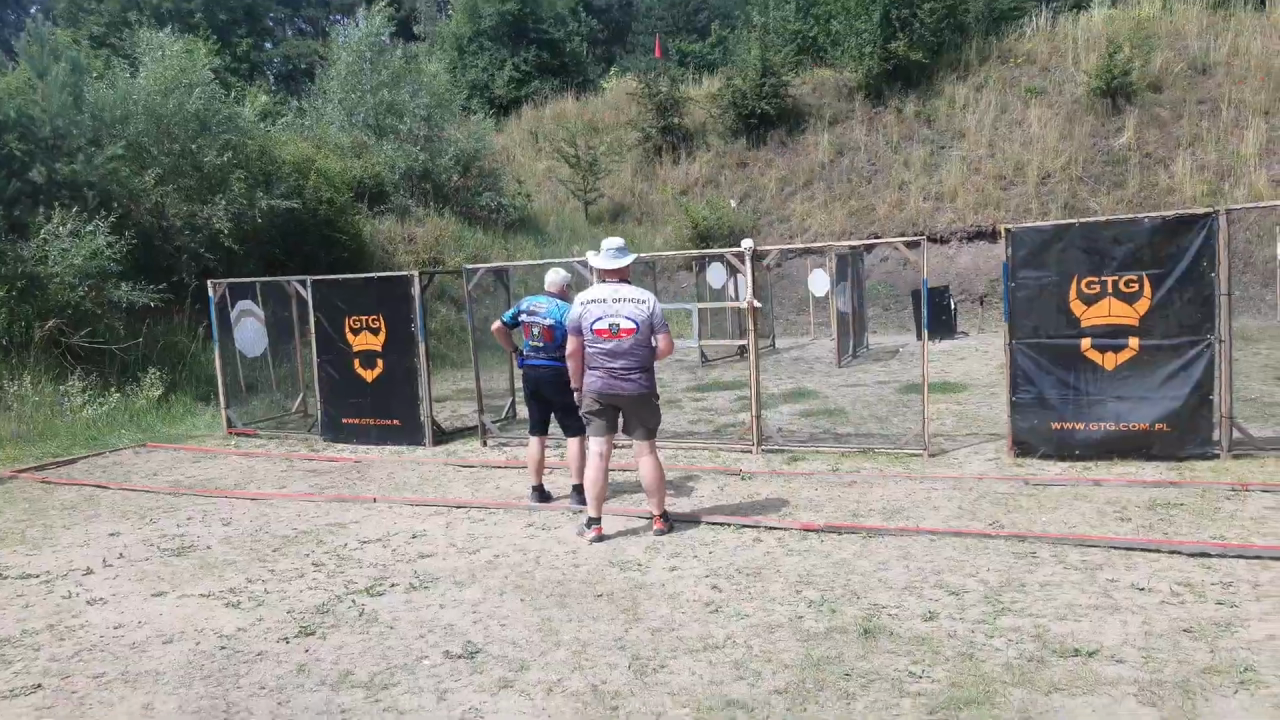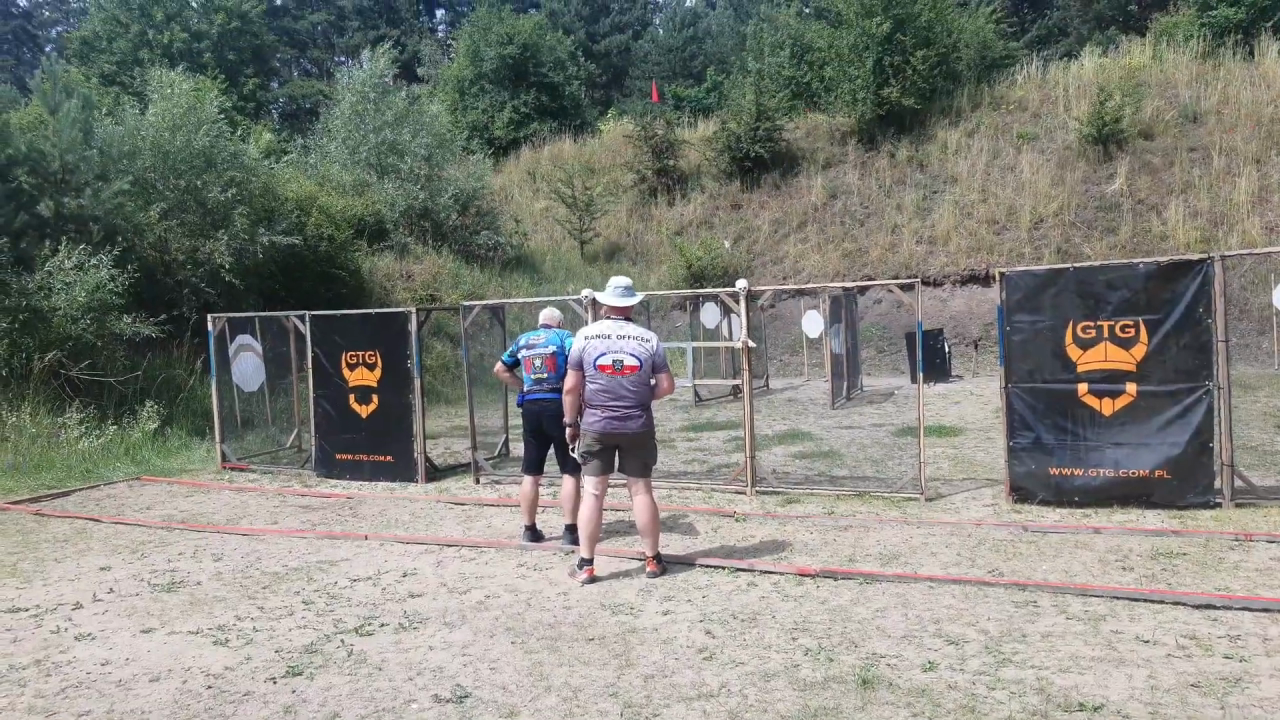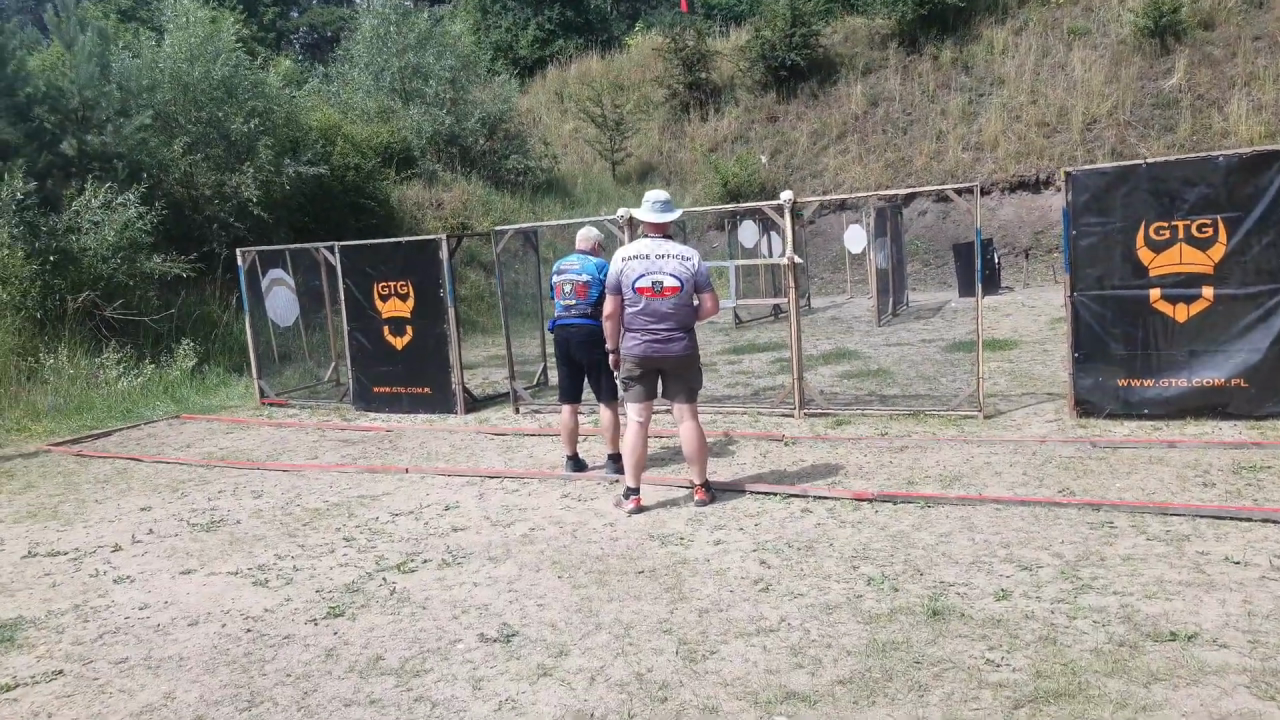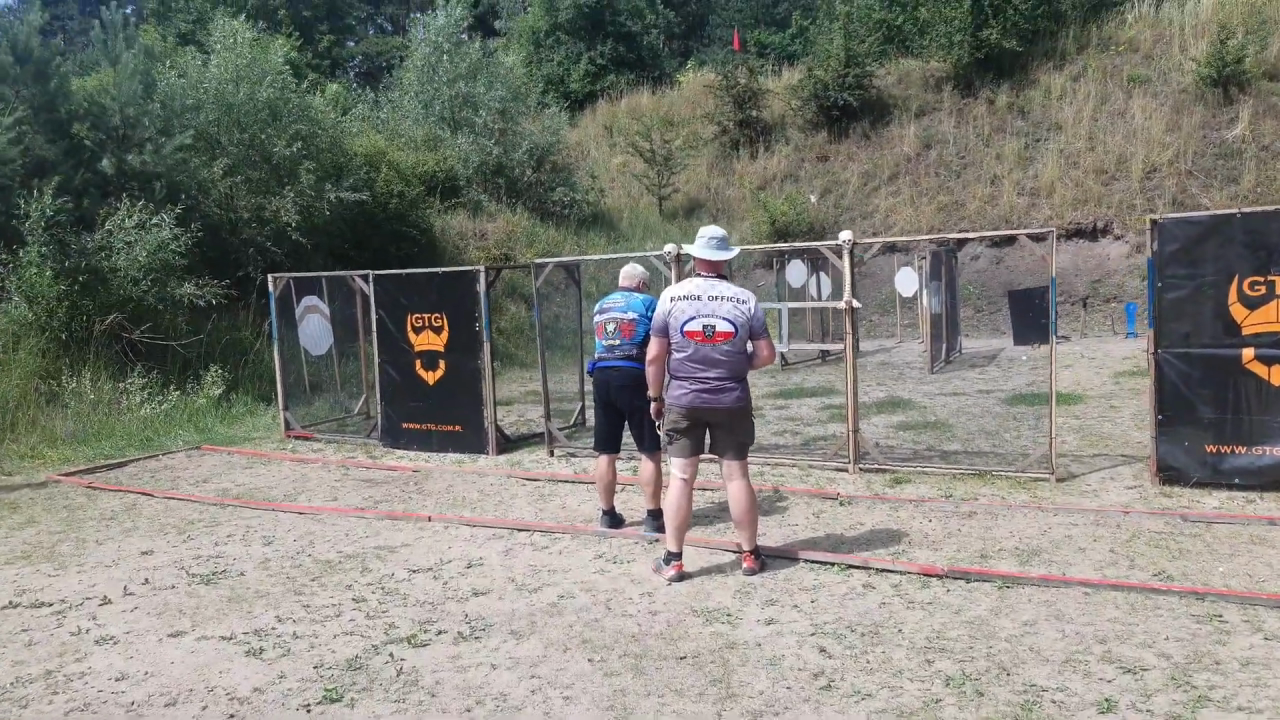
dt=1s
person 1, frame 1
left shoulder: (583, 301)
right shoulder: (646, 299)
left elbow: (573, 352)
right elbow: (665, 347)
left wrist: (577, 386)
left hip: (597, 387)
right hip: (639, 388)
left knee: (597, 453)
right knee: (646, 452)
left ankle: (593, 524)
right ankle: (659, 518)
person 1, frame 2
left shoulder: (585, 335)
right shoulder: (649, 338)
left elbow: (571, 387)
right elbow: (666, 386)
left wrist: (570, 422)
left hip: (595, 425)
right hip: (637, 426)
left knee: (593, 492)
right knee: (641, 491)
left ankle: (585, 565)
right ankle: (653, 560)
person 1, frame 3
left shoulder: (623, 256)
right shoulder: (689, 256)
left elbow: (610, 313)
right elbow: (710, 306)
left wrist: (613, 349)
left hip: (636, 350)
right hip: (680, 349)
left knee: (636, 420)
right knee: (687, 417)
left ankle: (631, 495)
right ankle: (701, 488)
person 1, frame 4
left shoulder: (672, 295)
right shoulder: (745, 299)
left elbow: (654, 356)
right elbow: (766, 355)
left wrist: (655, 397)
left hip: (683, 400)
right hip: (731, 401)
left knee: (680, 477)
right knee: (737, 476)
left ankle: (673, 560)
right ankle: (750, 555)
person 2, frame 1
left shoulder: (524, 304)
right shoulder: (564, 309)
left elbow: (497, 328)
left wrist: (515, 350)
left hip: (530, 373)
right hip: (556, 374)
left knee: (536, 434)
right knee: (575, 434)
left ankle: (537, 490)
right ankle: (578, 492)
person 2, frame 2
left shoulder: (522, 341)
right shoulder: (562, 336)
left elbow: (500, 369)
left hip: (531, 408)
right hip: (558, 406)
left knee: (531, 473)
right knee: (570, 472)
left ankle: (529, 529)
right ankle: (570, 531)
person 2, frame 3
left shoulder: (557, 267)
right shoulder: (599, 265)
left hip: (562, 334)
right hip: (590, 334)
left knee: (569, 403)
right knee: (608, 400)
left ankle: (572, 459)
right ankle: (613, 460)
person 2, frame 4
left shoulder: (600, 306)
right shoulder: (646, 302)
left hip: (602, 377)
right hip: (633, 377)
left knee: (606, 453)
right knee: (650, 452)
left ankle: (608, 514)
right ankle: (653, 517)
